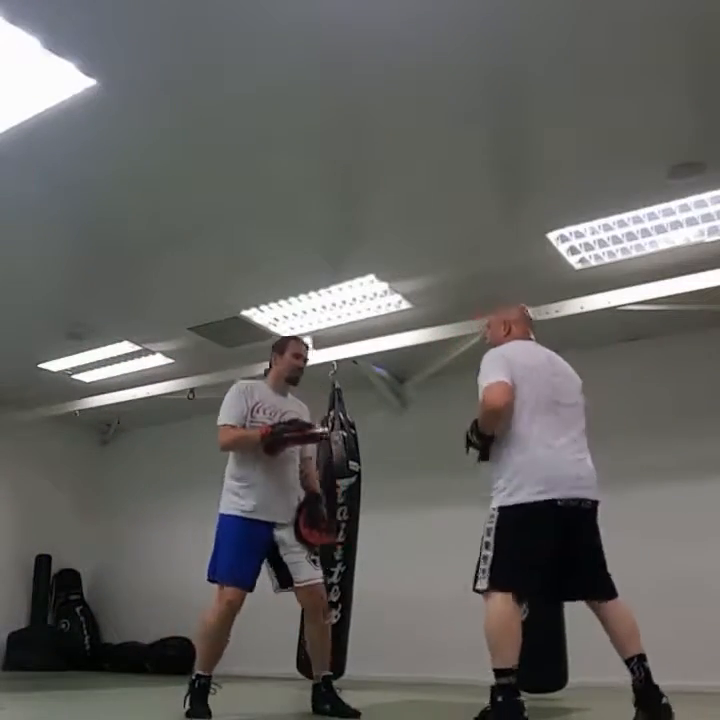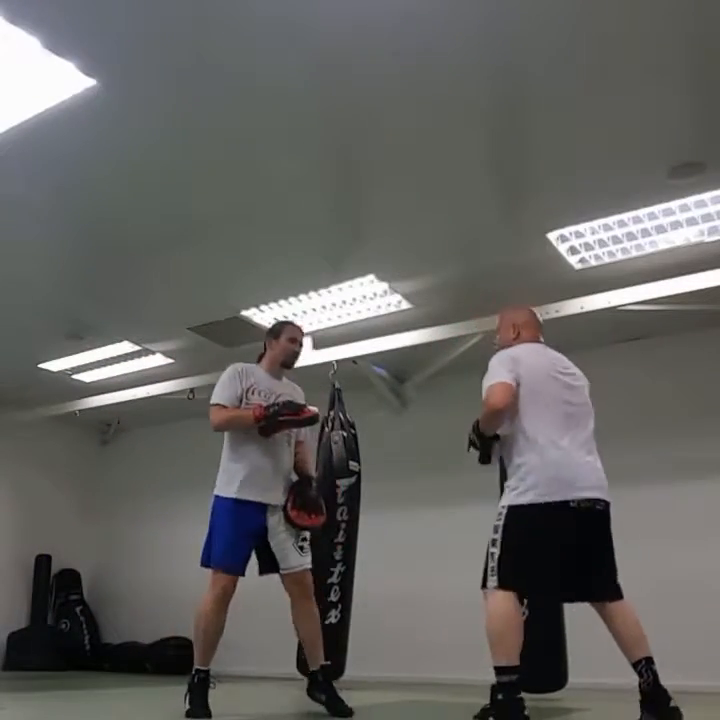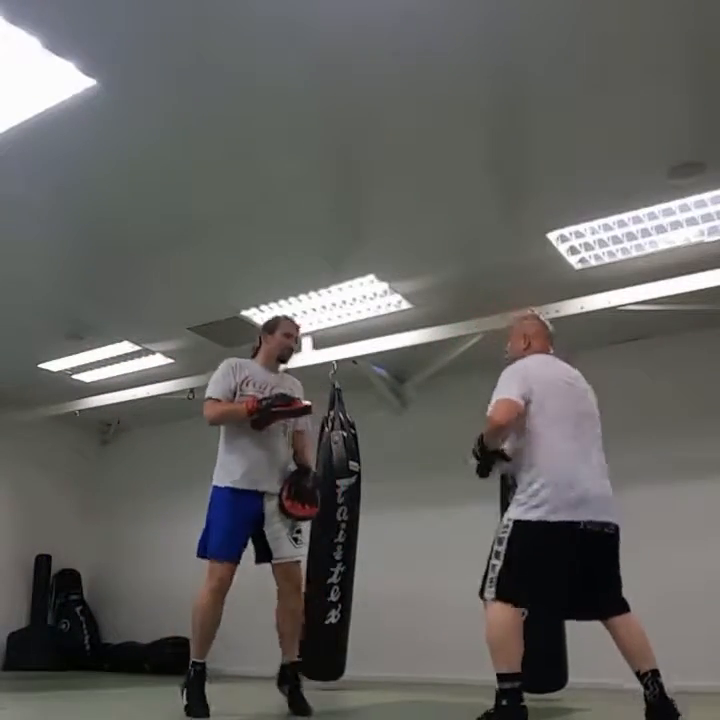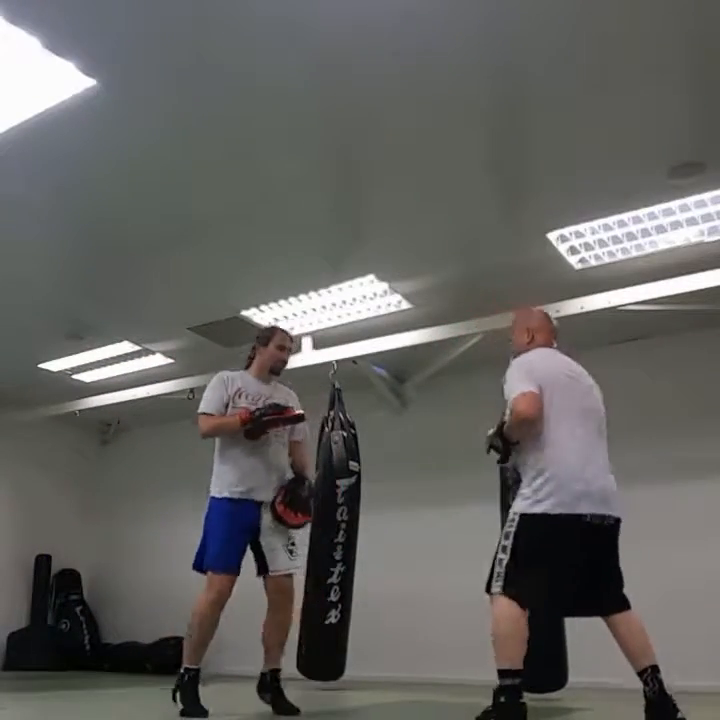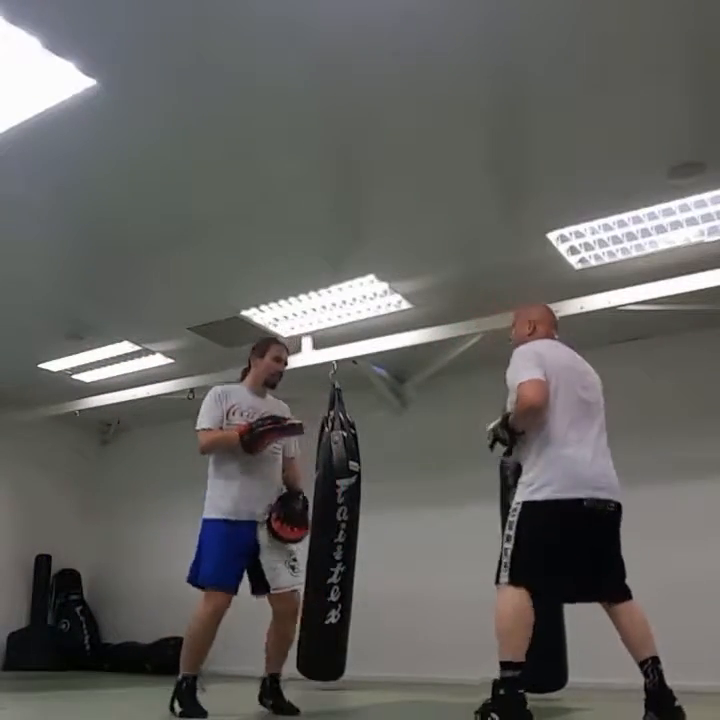
dt=0.1s
person 1, frame 1
left shoulder: (501, 356)
right shoulder: (563, 366)
left elbow: (495, 404)
left wrist: (480, 433)
left hip: (527, 492)
right hip: (578, 490)
left knee: (498, 591)
right knee: (600, 593)
person 1, frame 2
left shoulder: (509, 357)
right shoulder: (570, 368)
left elbow: (496, 404)
left wrist: (480, 433)
left hip: (538, 492)
right hip: (590, 493)
left knee: (501, 589)
right knee: (606, 594)
person 1, frame 3
left shoulder: (519, 372)
right shoulder: (578, 380)
left elbow: (501, 419)
left wrist: (485, 449)
right wrist: (513, 451)
left hip: (543, 507)
right hip: (598, 511)
left knee: (500, 597)
right knee: (613, 607)
person 1, frame 4
left shoulder: (526, 364)
right shoulder: (581, 375)
left elbow: (525, 411)
left wrist: (503, 436)
right wrist: (516, 446)
left hip: (548, 501)
right hip: (600, 504)
left knee: (507, 594)
right knee: (613, 602)
person 1, frame 5
left shoulder: (529, 354)
right shoulder: (583, 366)
left elbow: (531, 401)
left wrist: (506, 427)
right wrist: (520, 434)
left hip: (551, 490)
right hip: (601, 491)
left knee: (513, 585)
right knee: (615, 593)
person 2, frame 1
left shoulder: (300, 409)
right shoulder: (244, 391)
right elbow: (225, 440)
right wrist: (270, 433)
left hip: (289, 520)
right hip: (243, 514)
left knee: (317, 600)
right knee: (228, 600)
right ankle: (199, 687)
person 2, frame 2
left shoulder: (295, 393)
right shoulder: (238, 374)
right elbow: (219, 420)
right wrist: (261, 412)
left hip: (282, 502)
right hip: (238, 496)
left knee: (302, 586)
right knee: (222, 586)
left ankle: (320, 678)
right ankle: (198, 681)
person 2, frame 3
left shoulder: (293, 386)
right shoulder: (232, 369)
left elbow: (300, 439)
right elbow: (212, 413)
left wrist: (307, 474)
right wrist: (256, 407)
left hip: (277, 494)
right hip: (234, 488)
left knee: (291, 580)
right knee: (218, 578)
left ankle: (290, 672)
right ankle: (196, 674)
person 2, frame 4
left shoulder: (288, 397)
right shoulder: (226, 381)
left elbow: (298, 449)
right elbow: (206, 425)
right wrist: (252, 417)
left hip: (273, 503)
right hip: (230, 500)
left knee: (283, 593)
right knee: (217, 590)
left ankle: (270, 681)
right ankle: (187, 681)
person 2, frame 5
left shoulder: (280, 410)
right shoulder: (221, 395)
right elbow: (205, 442)
left wrist: (297, 496)
left hip: (269, 520)
right hip: (226, 517)
left knee: (289, 607)
right knee: (214, 605)
left ankle: (271, 685)
right ankle: (185, 688)
